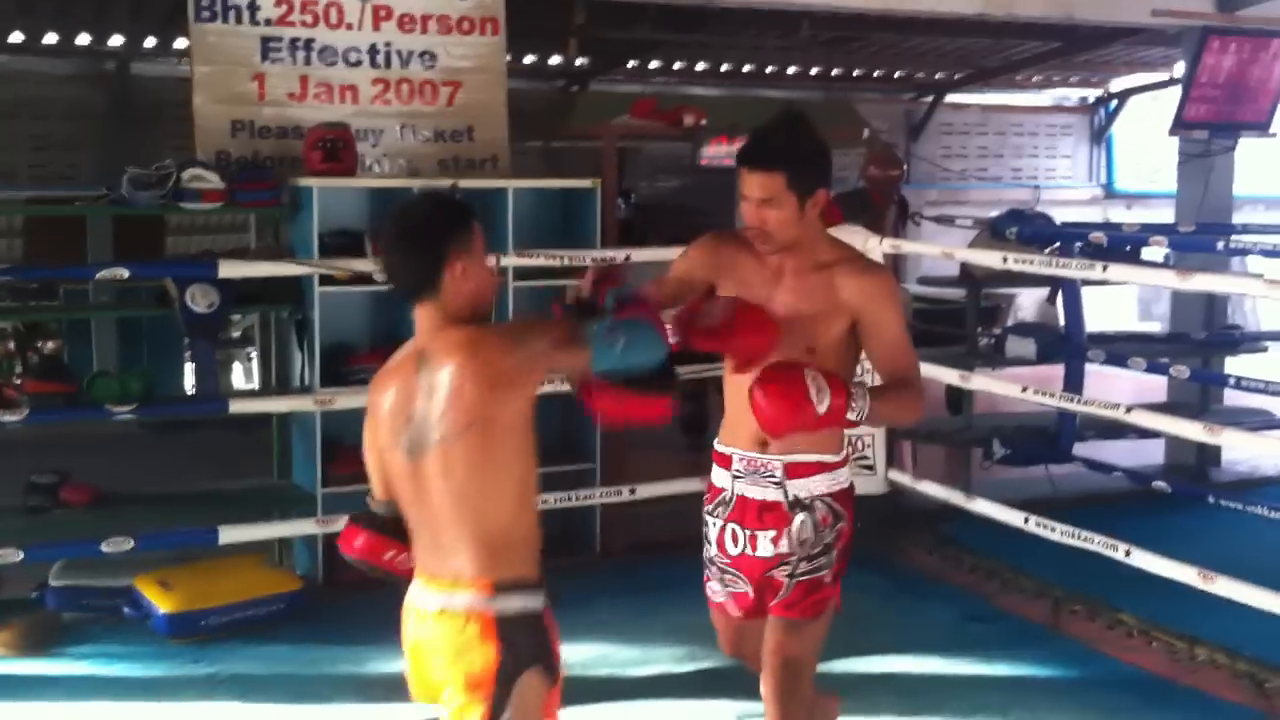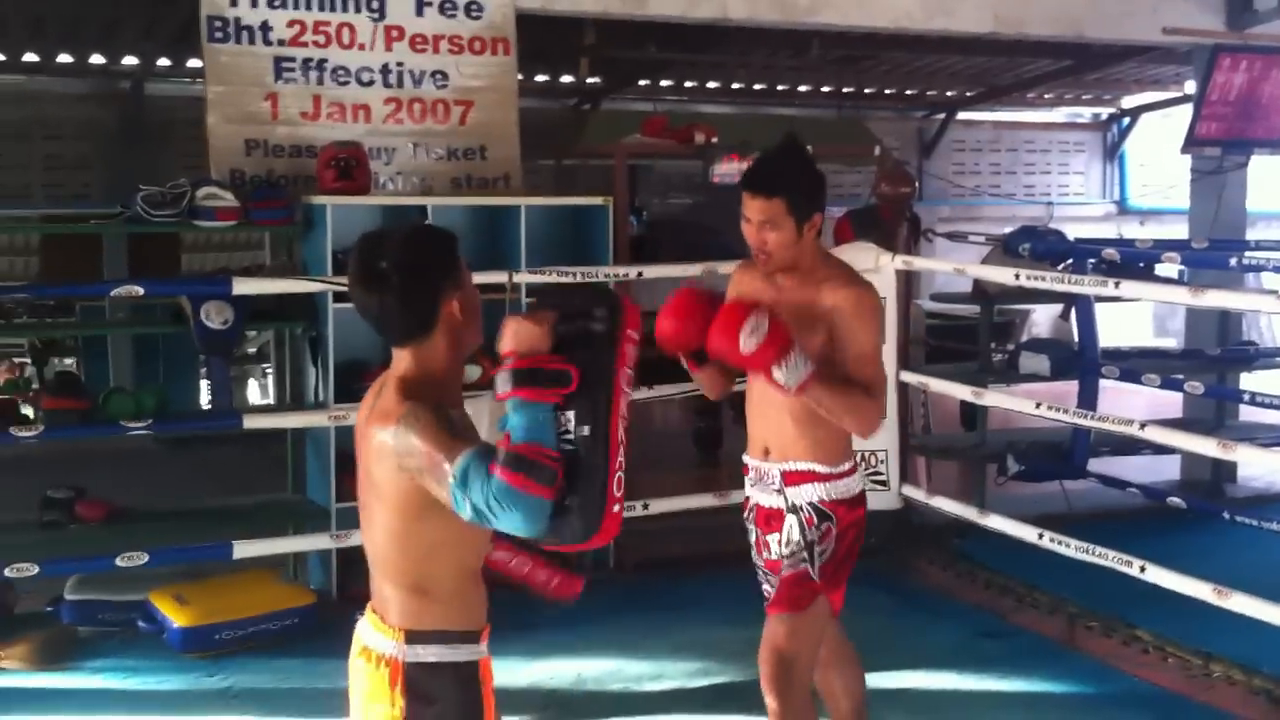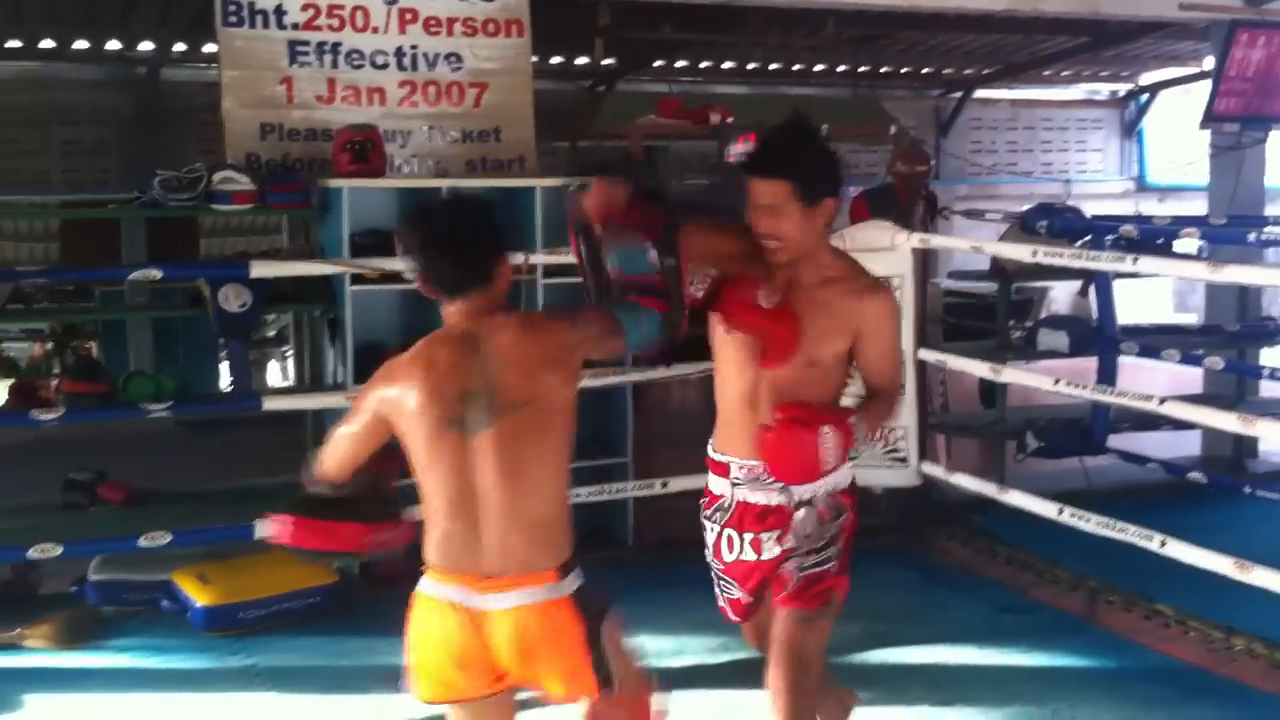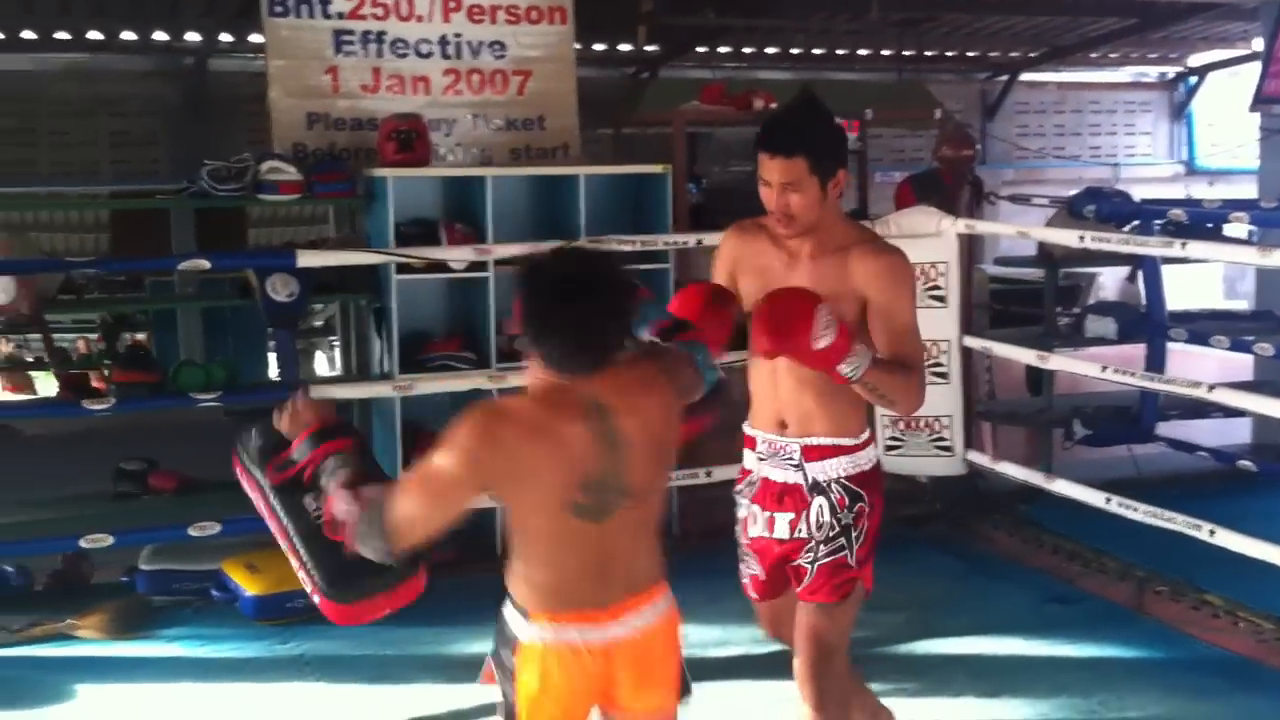
dt=0.4s
person 1, frame 1
left shoulder: (863, 284)
right shoulder: (716, 258)
left elbow: (910, 401)
left wrist: (838, 402)
left hip: (814, 495)
right hip: (734, 483)
right knee: (739, 642)
person 1, frame 2
left shoulder: (847, 296)
right shoulder: (751, 279)
left elbow: (867, 417)
right elbow: (716, 383)
left wrist: (781, 360)
right wrist: (690, 342)
left hip: (823, 499)
right hip: (767, 491)
left knee: (780, 671)
right knee: (819, 637)
person 1, frame 3
left shoulder: (864, 298)
right shoulder: (719, 250)
left elbow: (886, 396)
left wrist: (843, 431)
right wrist: (719, 289)
left hip: (813, 498)
right hip: (729, 486)
right knee: (761, 635)
person 1, frame 4
left shoulder: (877, 266)
right shoulder: (741, 246)
left elbow: (911, 392)
left wrist: (841, 353)
left hip: (840, 476)
right hip: (762, 466)
left knee: (816, 661)
right knee: (780, 622)
person 2, frame 1
left shoulder: (384, 391)
right shoulder: (500, 350)
right elbow: (644, 341)
right wrist: (613, 300)
left hip: (426, 611)
right hip: (494, 624)
person 2, frame 2
left shoulder: (398, 395)
right shoulder: (411, 425)
right elbow: (523, 507)
right wrist: (531, 367)
left hip: (412, 656)
right hip: (427, 673)
person 2, frame 3
left shoulder: (398, 380)
right shoulder: (553, 336)
left elbow: (324, 476)
right elbow: (647, 325)
right wrist: (624, 246)
left hip: (447, 609)
right hip: (545, 605)
person 2, frame 4
left shoulder: (495, 435)
right shoulder: (665, 380)
left elbow: (379, 533)
right elbow: (701, 356)
right wrist: (635, 300)
left hip: (549, 638)
right hip: (645, 619)
